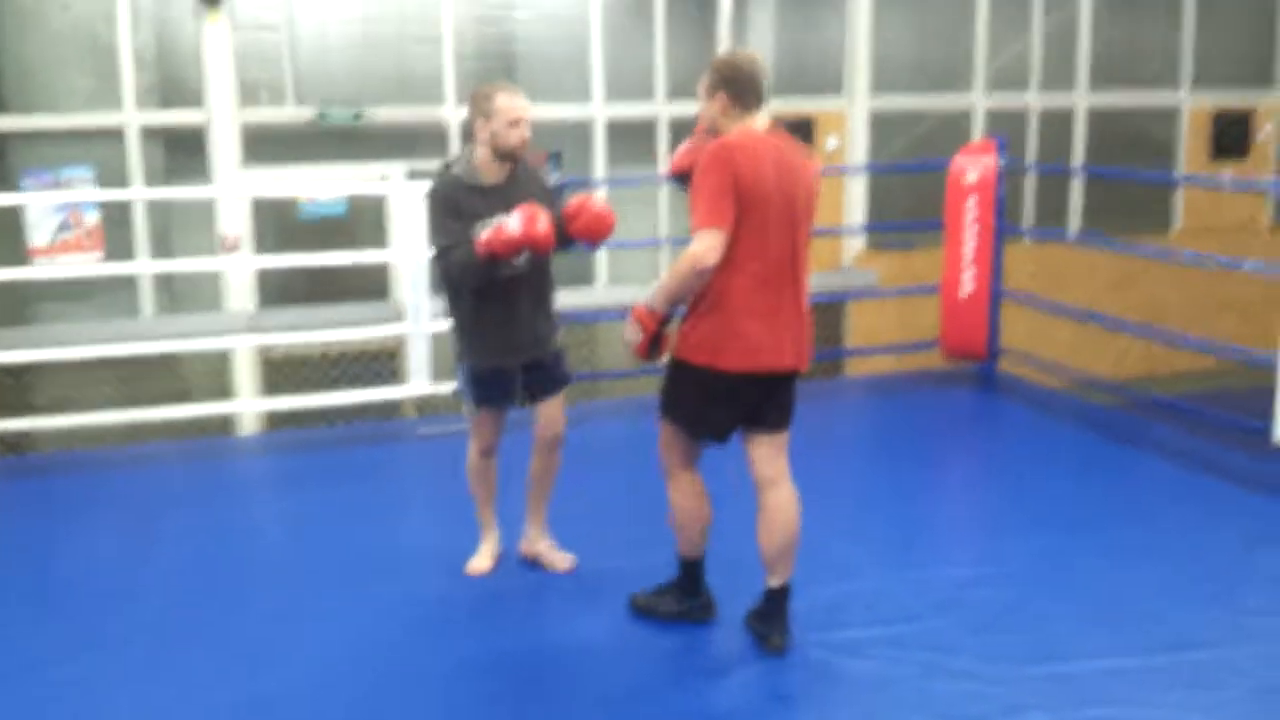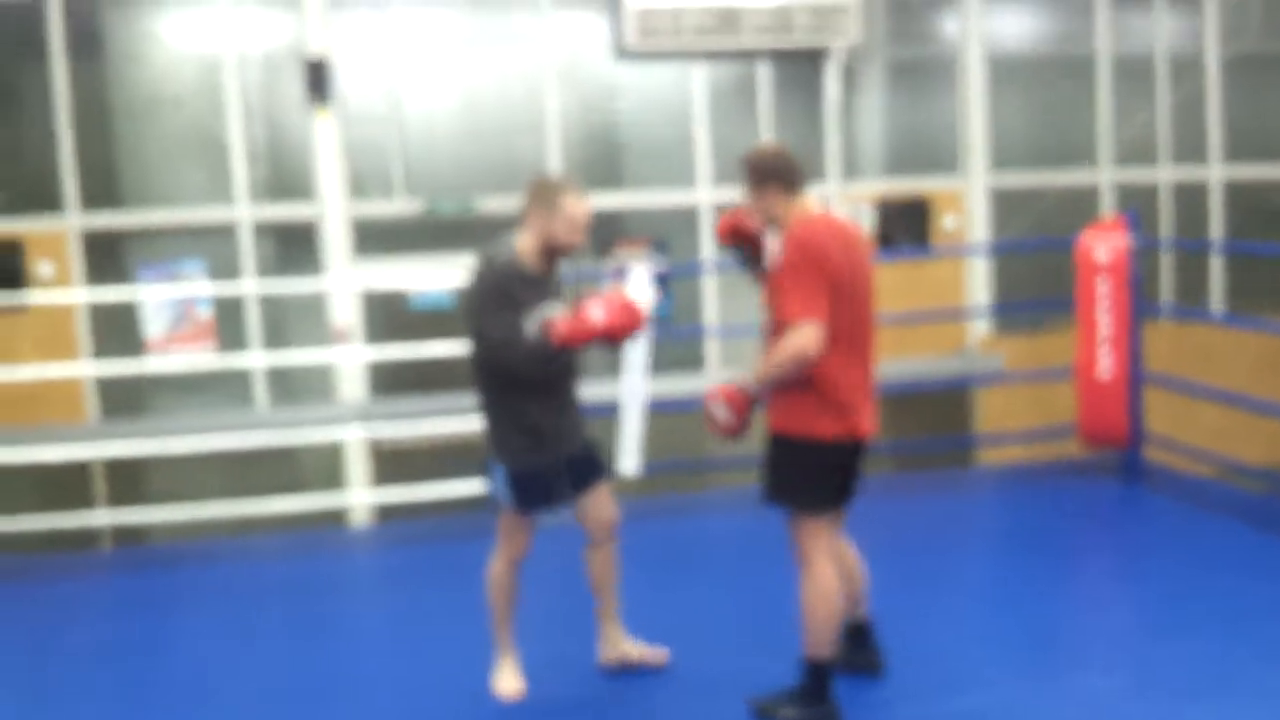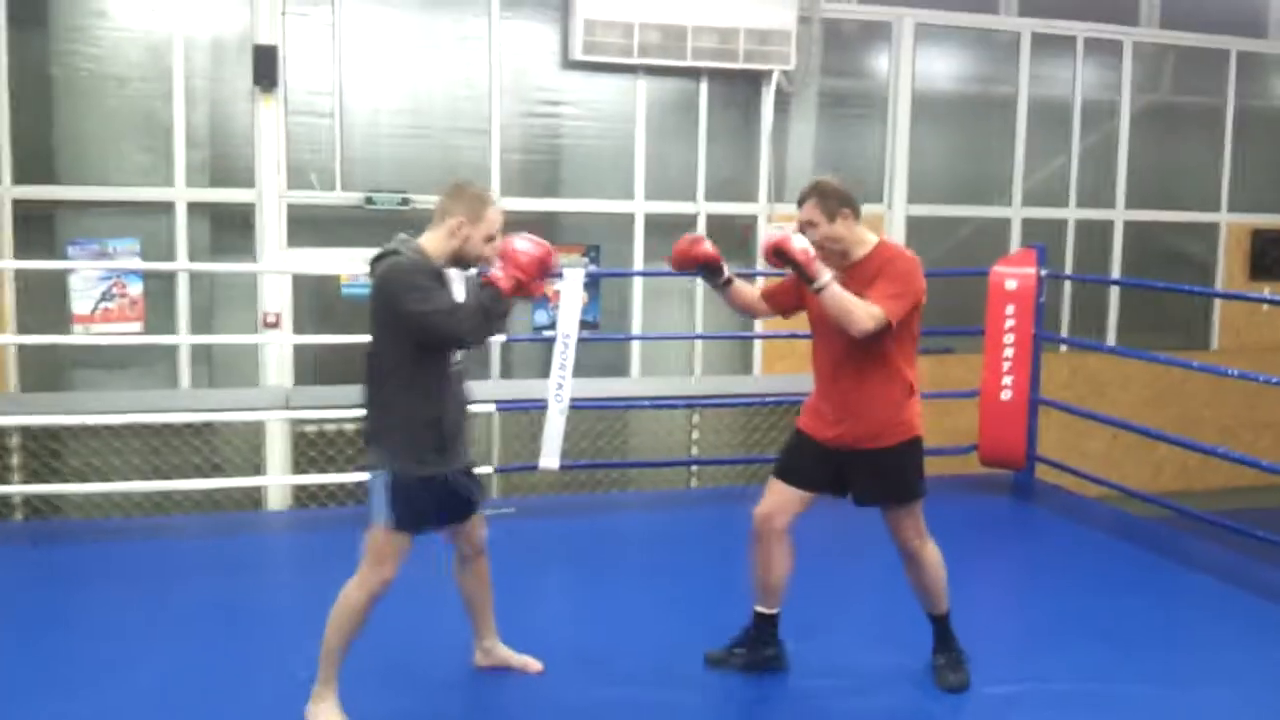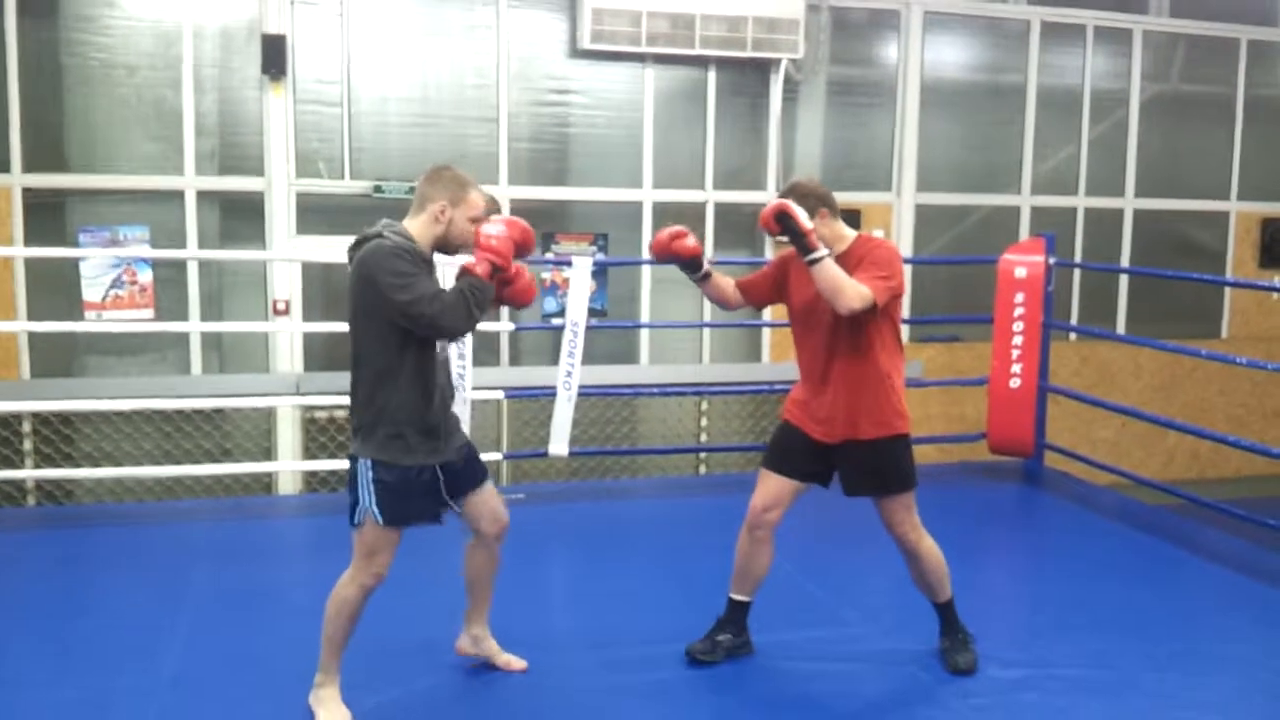
dt=1s
person 1, frame 1
left shoulder: (722, 156)
right shoulder: (801, 162)
left elbow: (707, 254)
left wrist: (655, 308)
left hip: (718, 344)
right hip: (782, 345)
left knee: (678, 461)
right knee: (773, 477)
left ankle: (689, 590)
right ankle: (775, 614)
person 1, frame 2
left shoulder: (801, 244)
right shoulder: (845, 235)
left elbow: (805, 341)
left wrist: (746, 392)
right wrist: (755, 256)
left hip: (810, 420)
right hip: (846, 412)
left knee: (813, 552)
right knee: (830, 533)
right ankle: (861, 644)
person 1, frame 3
left shoulder: (900, 266)
right shoulder: (814, 263)
left elbow: (861, 323)
right elbow: (759, 305)
left wrist: (811, 270)
right wrist: (716, 274)
left hip: (888, 432)
right hip: (823, 426)
left knee: (912, 541)
right knee: (767, 520)
left ankle: (946, 645)
right ankle: (764, 640)
person 1, frame 4
left shoulder: (880, 255)
right shoulder: (791, 264)
left elbow: (849, 302)
right elbow: (733, 297)
left wrist: (808, 242)
right wrist: (696, 268)
left hip: (874, 423)
right hip: (809, 417)
left knee: (907, 532)
right knee: (759, 514)
left ankle: (952, 629)
right ankle: (732, 627)
person 2, frame 1
left shoulder: (530, 177)
right shoulder: (449, 192)
left elbow: (554, 233)
right elbow: (455, 270)
left wrist: (577, 225)
right wrist: (494, 244)
left hip: (539, 334)
right hip: (486, 341)
left knee: (551, 436)
right knee: (485, 443)
left ankle: (535, 536)
right ankle: (489, 537)
person 2, frame 2
left shoulder: (546, 271)
right shoulder: (492, 283)
right elbow: (513, 358)
left wrist: (599, 324)
right wrist: (570, 330)
left hip: (565, 428)
right hip: (521, 439)
left knee: (605, 524)
right knee: (512, 550)
left ankle: (613, 640)
right ankle: (505, 657)
person 2, frame 3
left shoulder: (430, 273)
right shoulder: (402, 275)
left elbow: (457, 331)
right elbow: (462, 326)
left wrist: (508, 280)
right wrist: (506, 274)
left hip: (442, 447)
right hip: (404, 454)
left knee: (474, 545)
right knee: (376, 576)
left ankle: (488, 645)
person 2, frame 4
left shoulder: (416, 258)
right shoulder: (381, 258)
right elbow: (446, 317)
left wrist: (491, 292)
right wrist: (486, 264)
left hip: (439, 436)
right hip: (390, 448)
left knee: (492, 523)
right knee: (369, 570)
left ankle: (475, 634)
